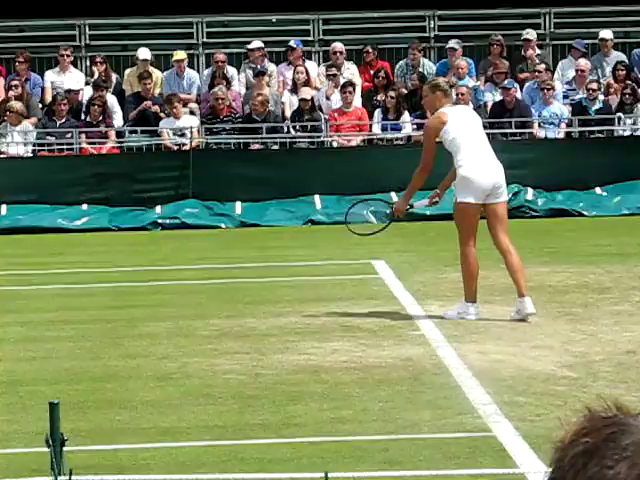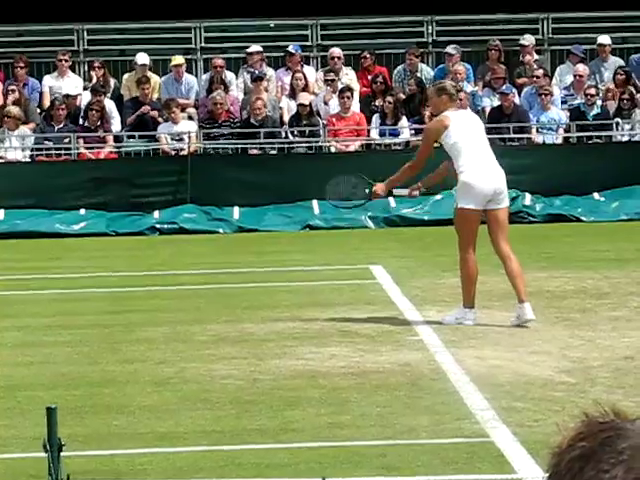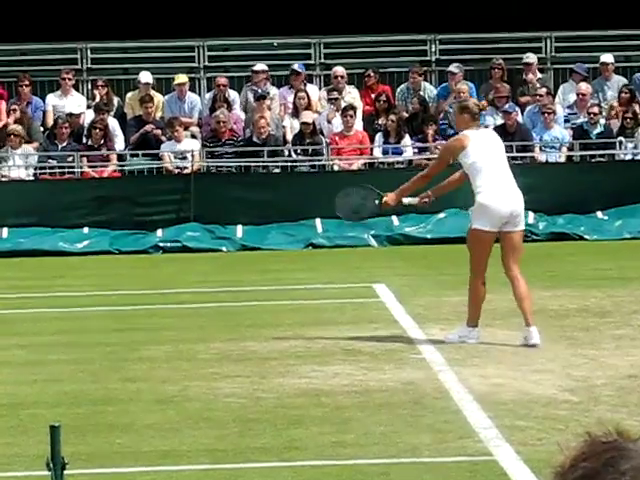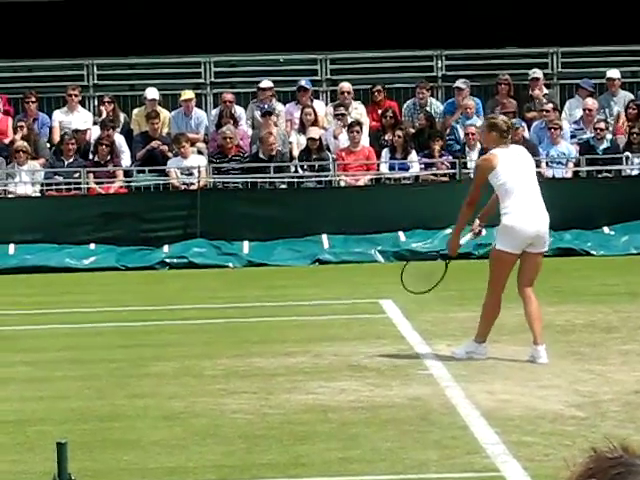
dt=0.3s
person 1, frame 1
left shoulder: (435, 120)
right shoulder: (468, 111)
left elbow: (425, 167)
left wrist: (405, 198)
right wrist: (440, 190)
left hip: (473, 178)
right hip: (496, 173)
left knee: (467, 244)
right knee: (503, 241)
left ankle: (470, 305)
right ankle: (524, 300)
person 1, frame 2
left shoulder: (438, 123)
right shoulder: (471, 116)
left elbow: (415, 165)
left wrist: (387, 185)
right wrist: (422, 185)
left hip: (474, 184)
right hip: (497, 178)
left knee: (467, 250)
right knee: (503, 247)
left ankle: (467, 310)
right ankle: (524, 305)
person 1, frame 3
left shoulder: (458, 141)
right shoulder: (492, 134)
left elbow: (427, 175)
left wrist: (396, 195)
right wrist: (432, 194)
left hip: (490, 205)
right hip: (515, 201)
left knee: (477, 271)
right knee: (513, 270)
left ankle: (471, 329)
right ankle: (530, 329)
person 1, frame 4
left shoulder: (487, 161)
right shoulder: (522, 152)
left elbow: (470, 203)
left wrist: (455, 236)
right wrist: (482, 219)
left hip: (516, 225)
right hip: (541, 223)
left knee: (494, 289)
right knee: (526, 289)
left ankle: (478, 344)
right ankle: (539, 348)
